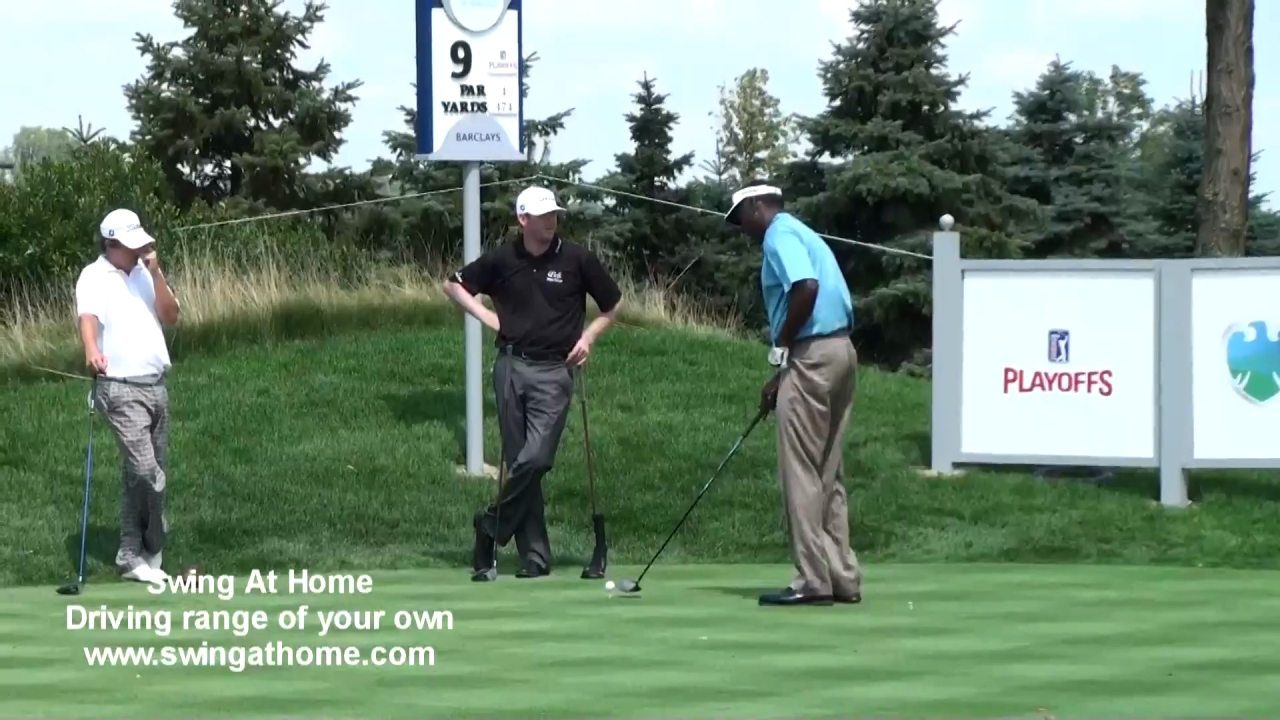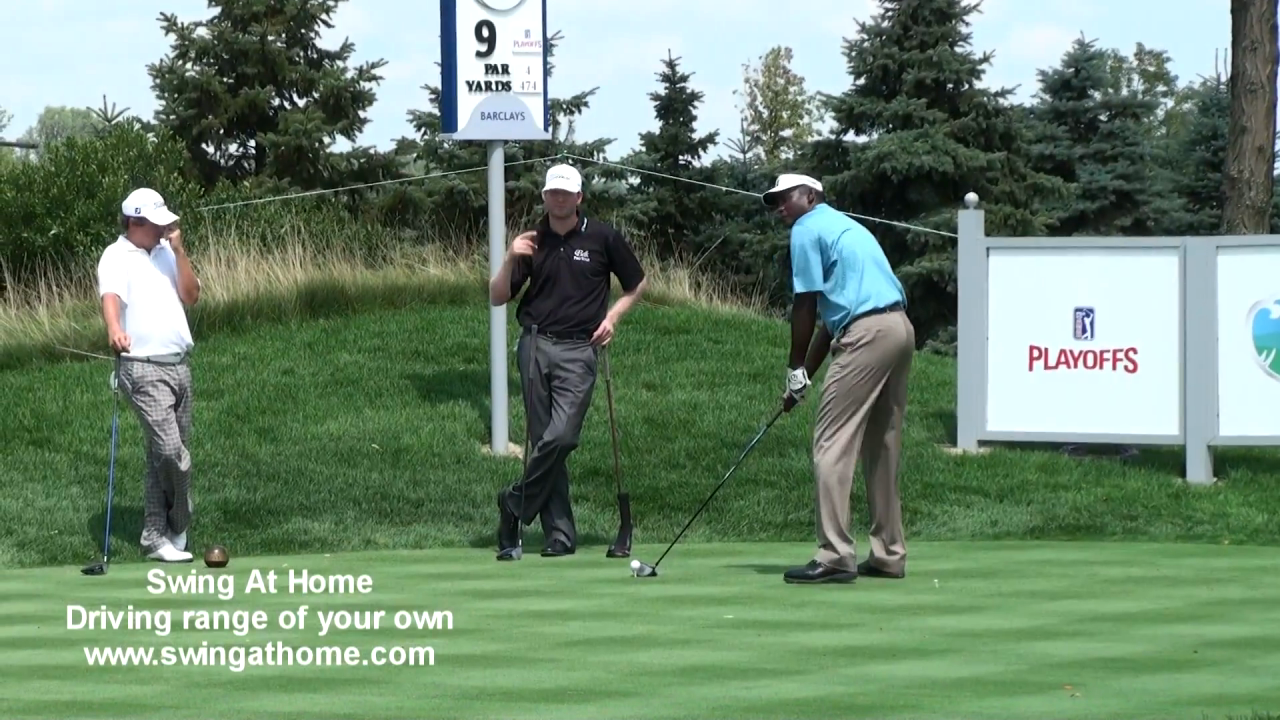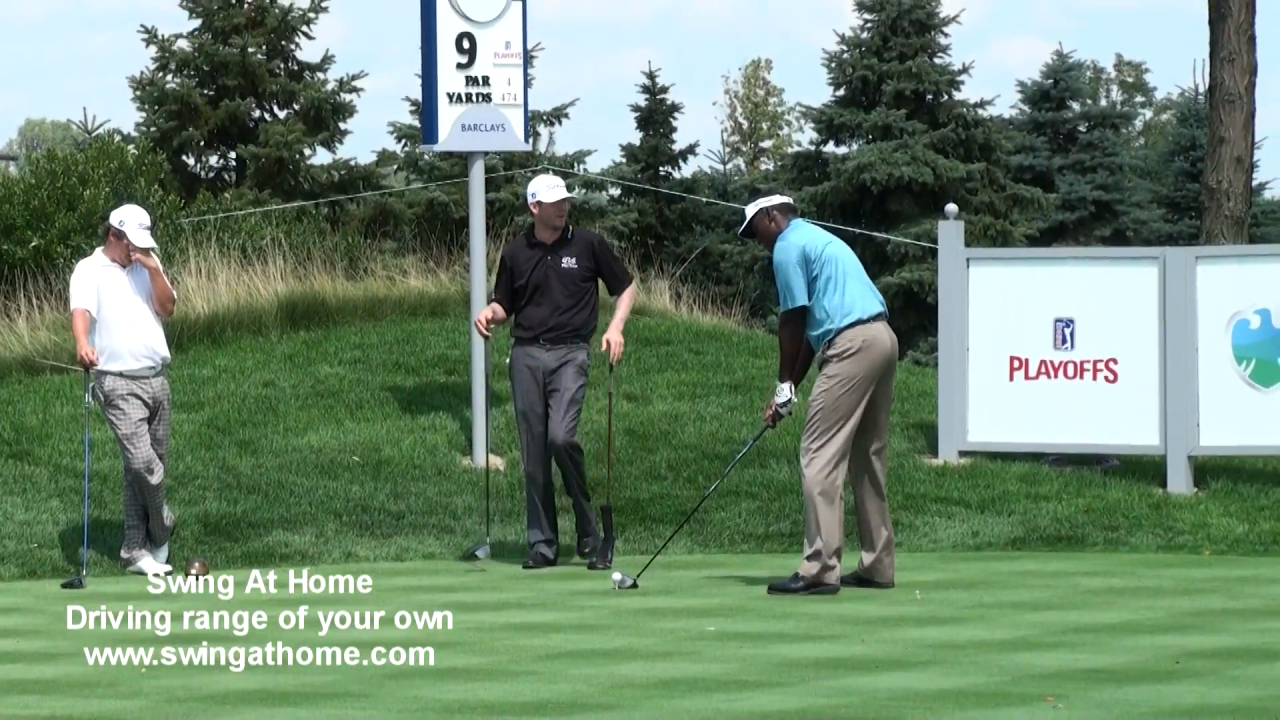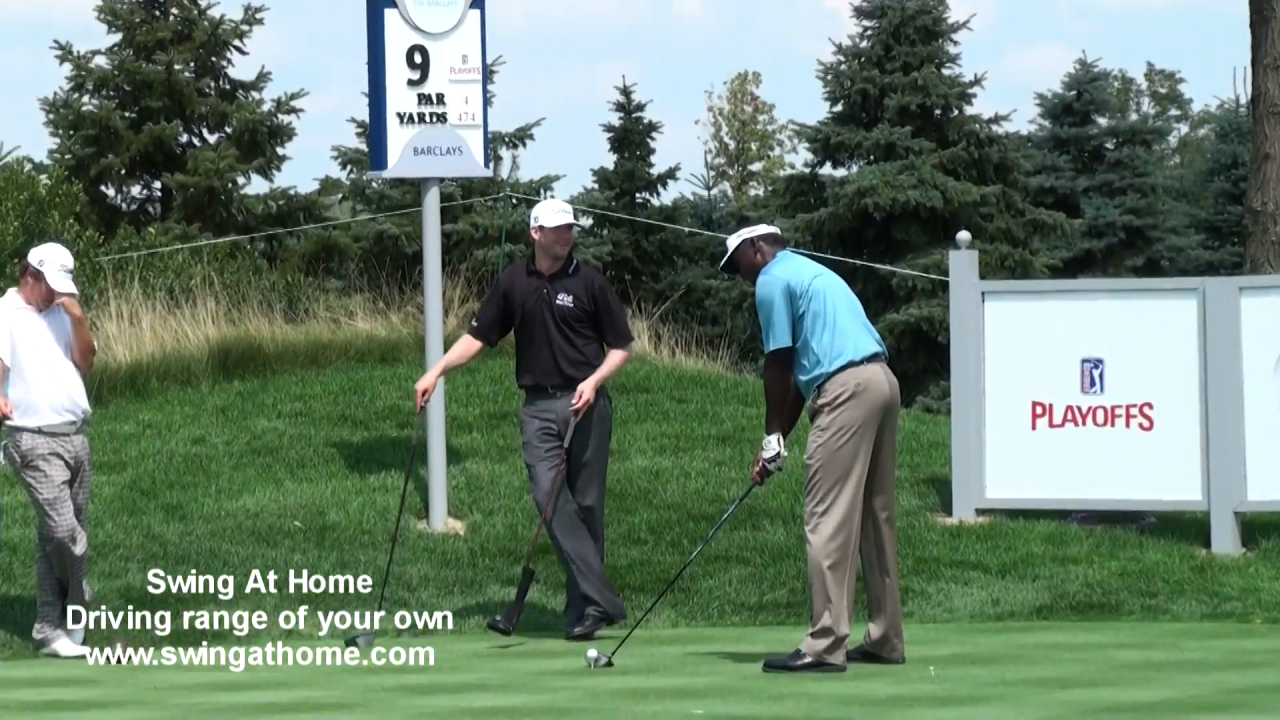
dt=1s
person 1, frame 1
right shoulder: (800, 233)
left elbow: (806, 287)
left wrist: (779, 345)
right wrist: (780, 377)
left hip: (813, 355)
right hip: (838, 350)
left knee: (799, 470)
right knee: (826, 472)
person 1, frame 2
right shoulder: (841, 226)
left elbow: (806, 306)
left wrist: (795, 371)
right wrist: (807, 374)
left hip: (868, 333)
right hip: (897, 328)
left knee: (832, 444)
right knee: (882, 447)
person 1, frame 3
right shoulder: (818, 239)
left elbow: (793, 322)
left wrist: (784, 386)
right wrist: (791, 385)
left hip: (853, 344)
right hip: (880, 339)
left knee: (820, 454)
right knee: (867, 457)
person 1, frame 4
left shoulder: (772, 279)
right shoulder: (809, 272)
left elbow: (779, 365)
left wrist: (772, 437)
right wrist: (779, 437)
left hip: (848, 389)
right hip: (880, 381)
left knee: (828, 520)
right knee: (874, 516)
left ankle: (825, 645)
right ankle: (884, 638)
person 2, frame 1
left shoulder: (577, 258)
right shoulder: (501, 259)
left elbow: (612, 304)
right elbow: (453, 283)
left wrist: (588, 337)
right wrist: (486, 315)
left hip: (553, 370)
right hip: (510, 366)
left knee: (536, 458)
right knee: (518, 461)
left ankle: (491, 526)
right ankle: (534, 555)
person 2, frame 2
left shoulder: (603, 236)
right shoulder: (531, 241)
left elbow: (637, 283)
right elbow: (497, 297)
left wrist: (613, 317)
right wrist: (511, 258)
left hip: (578, 349)
right hip: (535, 345)
left knee: (561, 436)
right knee: (544, 439)
left ankle: (516, 503)
right ankle: (560, 533)
person 2, frame 3
left shoulder: (589, 244)
right shoulder: (515, 252)
left elbow: (626, 286)
right elbow: (504, 303)
left wrist: (616, 327)
right wrist: (489, 312)
left hip: (570, 353)
right hip: (526, 355)
left knee: (563, 438)
right knee: (535, 451)
left ankle: (587, 520)
right ankle: (542, 544)
person 2, frame 4
left shoulder: (591, 281)
right shoulder: (512, 281)
left elbow: (622, 345)
right elbow: (478, 336)
left wrist: (594, 380)
right wrist: (435, 372)
left hip: (585, 403)
right hip: (539, 405)
left knee: (585, 505)
right knee: (550, 498)
left ankle: (581, 612)
right ankle: (599, 601)
person 3, frame 1
left shoulder: (146, 272)
right shoulder: (94, 277)
left elbow: (171, 316)
right elbow: (88, 315)
left wrist: (156, 274)
right wrist: (91, 349)
left hip: (156, 384)
right hip: (120, 389)
left knee: (142, 473)
right knee: (146, 472)
left ankle: (133, 555)
right ankle: (148, 552)
person 3, frame 2
left shoulder: (167, 252)
right shoulder: (116, 257)
left elbow: (191, 296)
right elbow: (110, 295)
left wrist: (179, 251)
right wrist: (114, 329)
left hip: (178, 364)
right hip: (143, 368)
left knee: (164, 453)
right knee: (169, 450)
left ankle: (157, 535)
right ankle: (177, 528)
person 3, frame 3
left shoulder: (148, 263)
right shoulder: (89, 270)
left elbow: (167, 308)
right elbow: (81, 310)
left wrist: (153, 269)
right wrist: (83, 343)
left hip: (157, 378)
right hip: (119, 382)
left knee: (152, 464)
right knee: (141, 463)
left ankle: (137, 549)
right ankle: (162, 532)
person 3, frame 4
left shoulder: (63, 314)
left elbow: (85, 361)
left wrist: (79, 318)
left hip: (76, 434)
left knee: (71, 532)
right knee: (63, 532)
left ankle: (50, 625)
